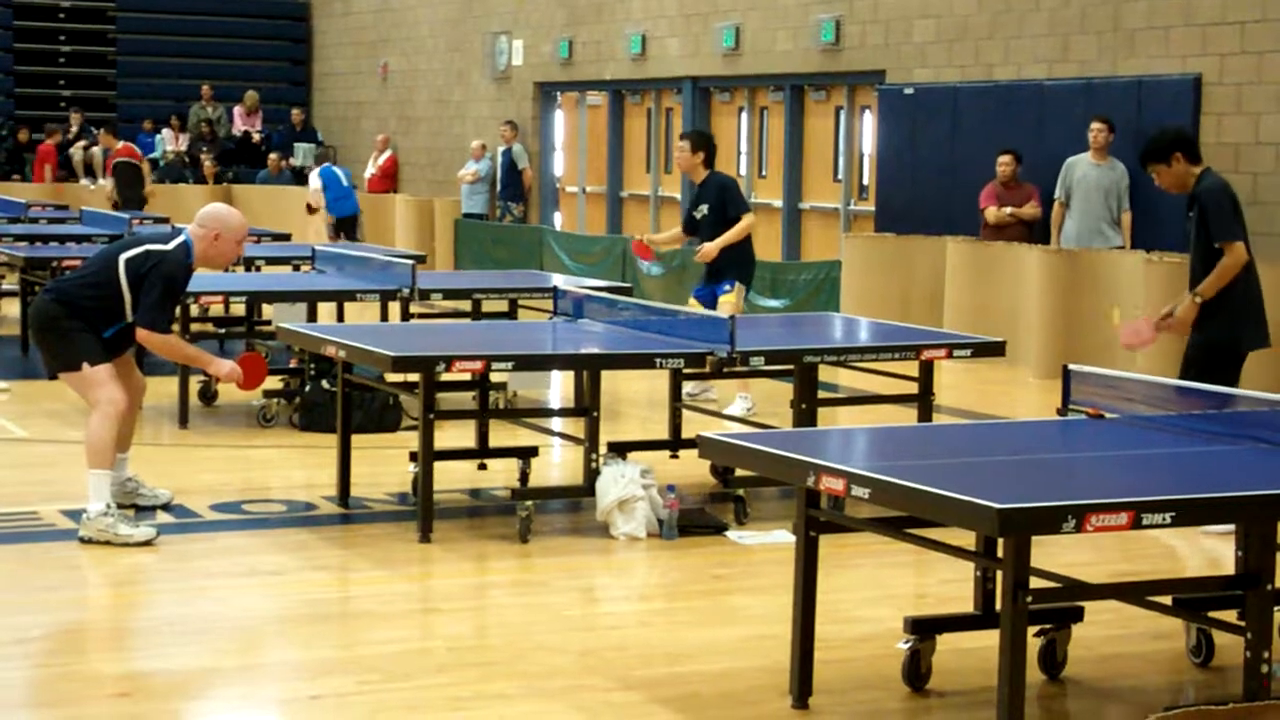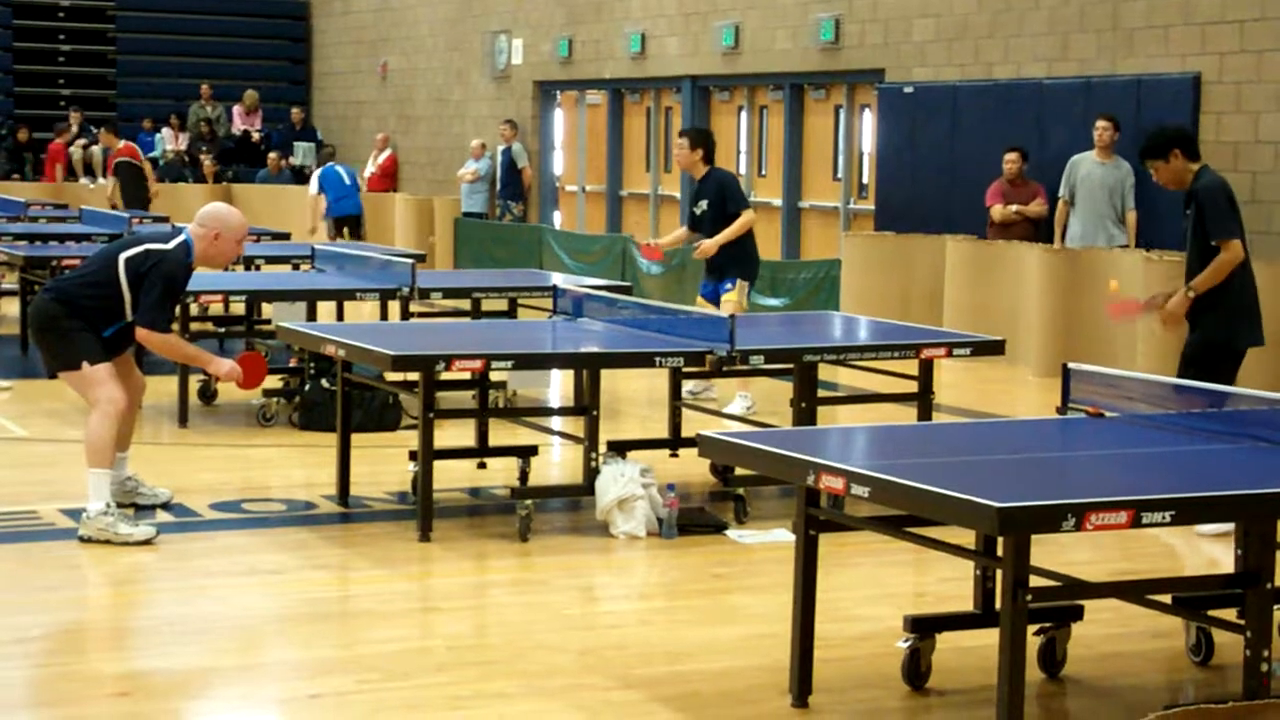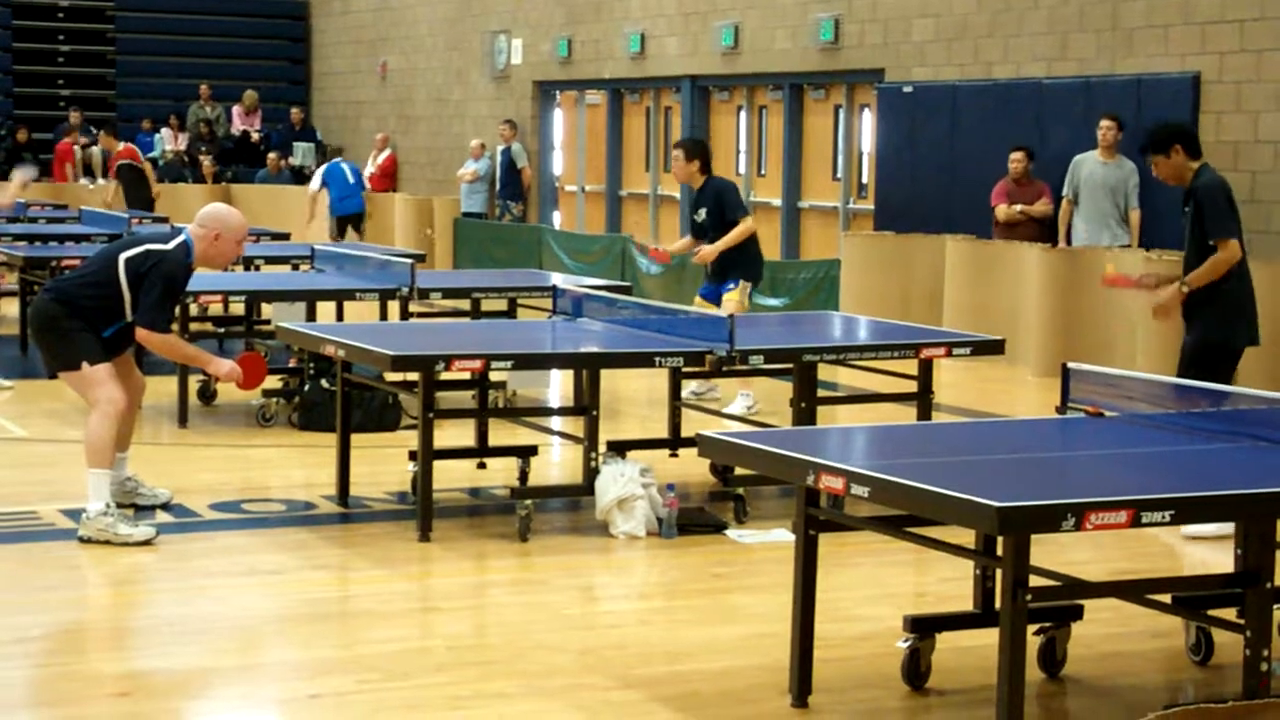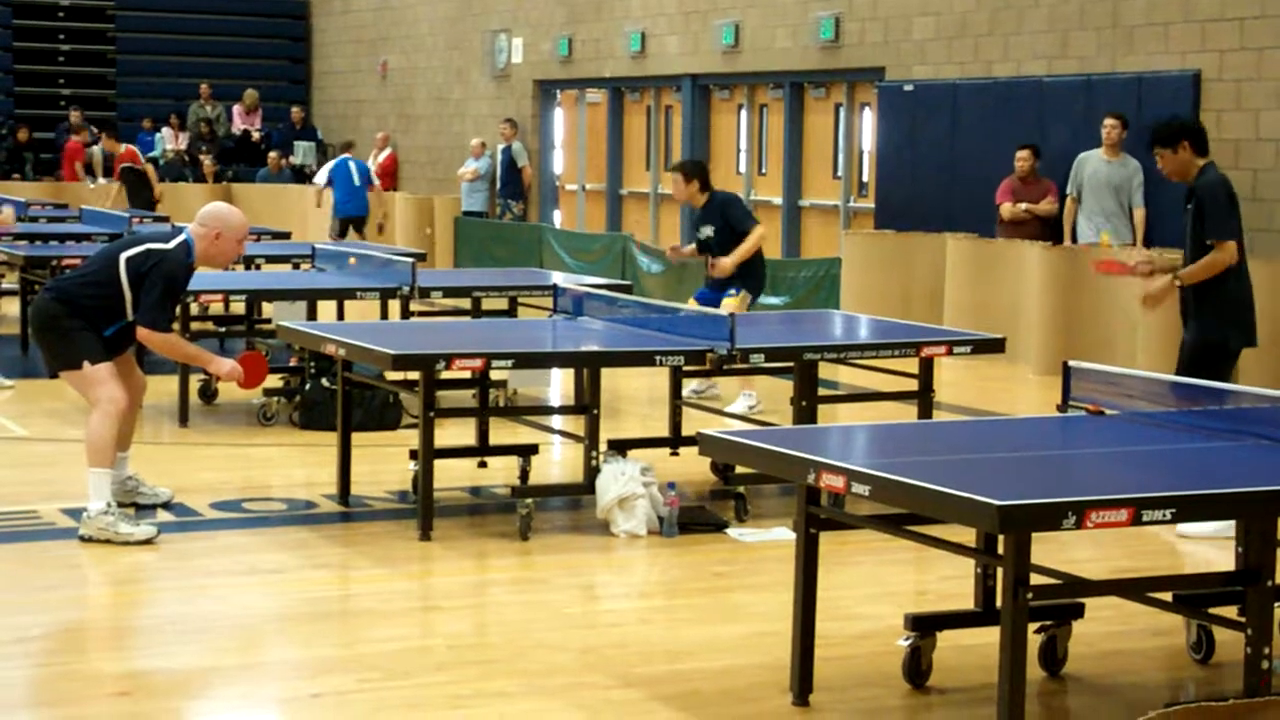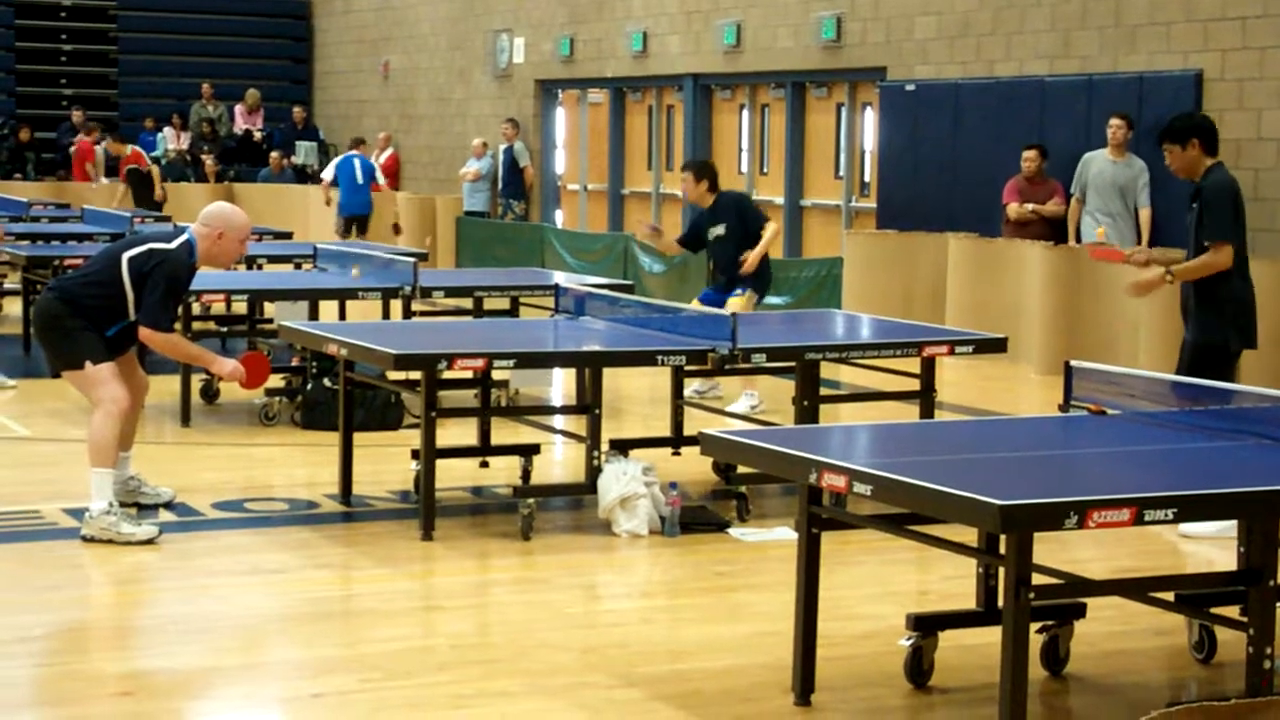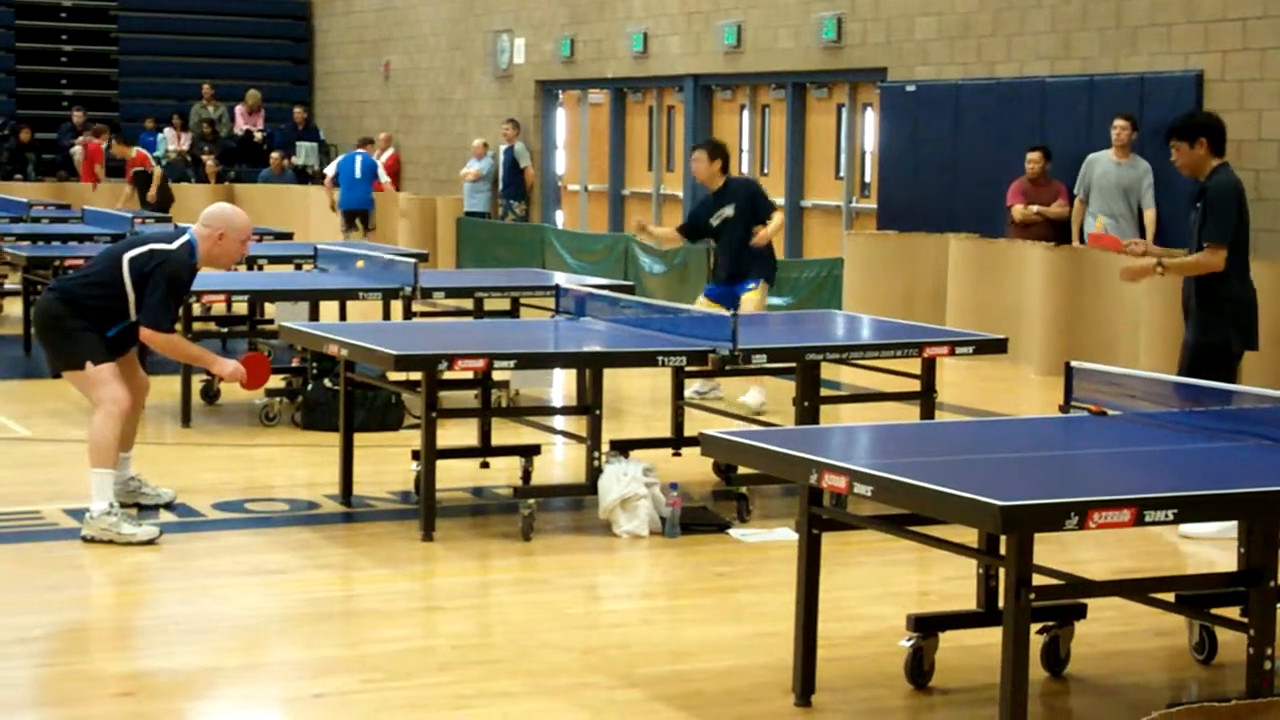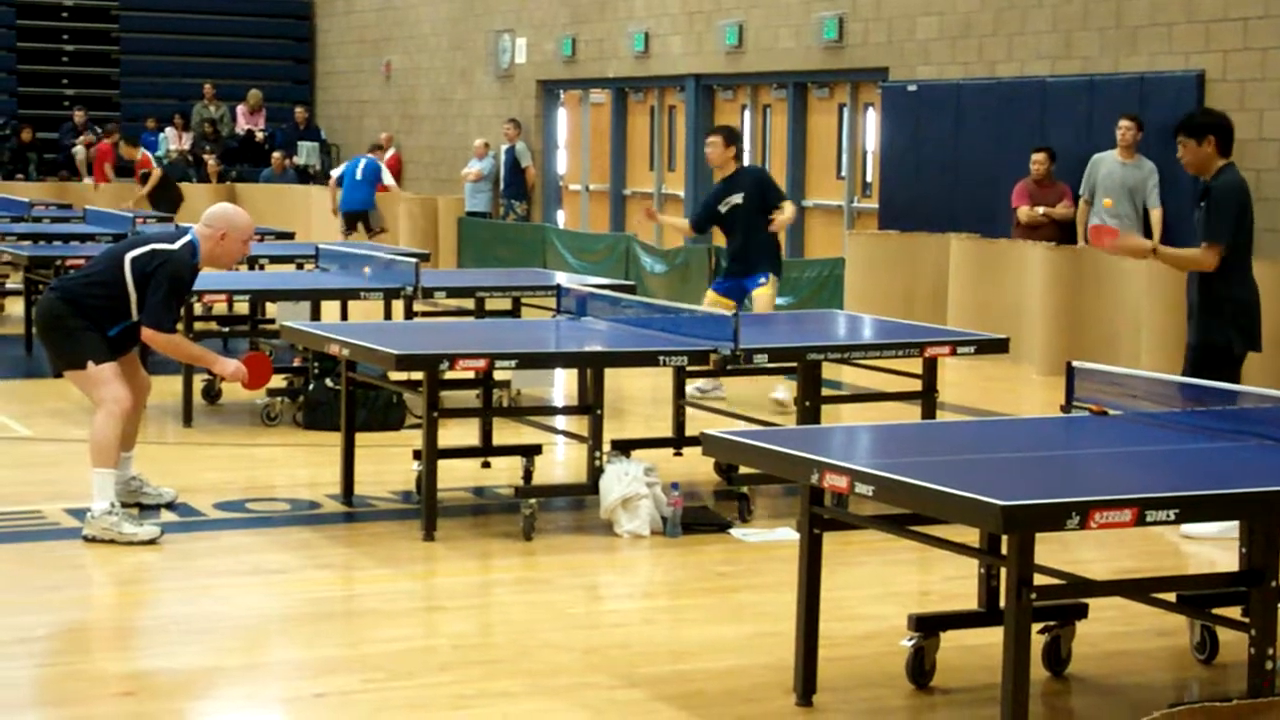
dt=0.1s
person 1, frame 1
left shoulder: (1212, 192)
right shoulder: (1200, 195)
left elbow: (1236, 256)
left wrist: (1192, 302)
right wrist: (1180, 306)
left hip: (1226, 324)
right hip: (1212, 323)
person 1, frame 2
left shoulder: (1210, 189)
right shoulder: (1199, 192)
left elbow: (1233, 253)
left wrist: (1186, 296)
right wrist: (1176, 294)
left hip: (1223, 323)
right hip: (1211, 322)
person 1, frame 3
left shoulder: (1209, 187)
right shoulder: (1198, 191)
left elbow: (1230, 253)
left wrist: (1180, 289)
right wrist: (1168, 281)
left hip: (1220, 322)
right hip: (1208, 321)
person 1, frame 4
left shoulder: (1211, 187)
right shoulder: (1202, 188)
left elbow: (1226, 255)
left wrist: (1172, 282)
right wrist: (1164, 267)
left hip: (1220, 322)
right hip: (1207, 320)
person 1, frame 5
left shoulder: (1218, 187)
right shoulder: (1208, 188)
left elbow: (1222, 258)
left wrist: (1164, 275)
right wrist: (1160, 261)
left hip: (1220, 323)
right hip: (1207, 321)
person 1, frame 6
left shoulder: (1222, 188)
right shoulder: (1212, 188)
left elbow: (1215, 260)
left wrist: (1157, 265)
right wrist: (1159, 257)
left hip: (1221, 322)
right hip: (1209, 320)
person 1, frame 7
left shoulder: (1227, 188)
right shoulder: (1216, 187)
left elbow: (1209, 259)
left wrist: (1151, 250)
right wrist: (1156, 250)
left hip: (1224, 322)
right hip: (1213, 321)
person 2, frame 1
left shoulder: (175, 252)
right shoulder: (170, 263)
left elbow: (147, 327)
right elbow: (150, 335)
right wrist: (210, 363)
left hip: (85, 318)
right hip: (59, 318)
left knee: (132, 390)
right knee: (111, 402)
left ankle: (120, 483)
right ankle: (98, 514)
person 2, frame 2
left shoulder: (175, 251)
right shoulder: (170, 262)
left elbow: (147, 325)
right elbow: (149, 333)
right wrist: (210, 362)
left hip: (83, 317)
right hip: (59, 316)
left knee: (132, 389)
right knee: (110, 401)
left ankle: (119, 482)
right ankle: (98, 513)
person 2, frame 3
left shoulder: (175, 251)
right shoulder: (170, 262)
left elbow: (147, 325)
right elbow: (149, 333)
right wrist: (209, 362)
left hip: (84, 317)
right hip: (60, 317)
left knee: (132, 389)
right knee: (110, 401)
left ankle: (119, 482)
right ankle: (98, 514)
person 2, frame 4
left shoulder: (176, 250)
right shoulder: (170, 262)
left elbow: (148, 325)
right elbow: (150, 333)
right wrist: (212, 362)
left hip: (85, 316)
right hip: (60, 317)
left knee: (133, 388)
right knee: (111, 401)
left ankle: (120, 482)
right ankle: (98, 513)
person 2, frame 5
left shoulder: (178, 250)
right shoulder: (172, 262)
left elbow: (151, 325)
right elbow: (153, 333)
right wrist: (213, 362)
left hip: (87, 316)
right hip: (63, 316)
left knee: (135, 388)
right knee: (113, 401)
left ankle: (122, 481)
right ankle: (101, 513)
person 2, frame 6
left shoulder: (179, 251)
right shoulder: (174, 263)
left elbow: (150, 326)
right elbow: (153, 334)
right wrist: (214, 363)
left hip: (87, 316)
right hip: (63, 317)
left knee: (136, 389)
right knee: (114, 401)
left ankle: (122, 482)
right ankle: (101, 514)
person 2, frame 7
left shoulder: (181, 251)
right shoulder: (175, 263)
right elbow: (155, 334)
right wrist: (216, 362)
left hip: (89, 316)
right hip: (66, 316)
left knee: (137, 388)
right knee: (115, 400)
left ankle: (124, 482)
right ankle: (102, 513)
person 3, frame 1
left shoulder: (723, 184)
right shoulder: (697, 195)
left elbow: (749, 220)
right elbow: (685, 232)
left wrist: (718, 244)
right wrist: (652, 240)
left hip: (735, 270)
right hip: (713, 272)
left ankle: (744, 398)
right ankle: (702, 385)
person 3, frame 2
left shoulder: (724, 180)
right shoulder: (698, 190)
left elbow: (748, 217)
right elbow: (690, 229)
left wrist: (715, 241)
right wrist: (660, 243)
left hip: (738, 266)
right hip: (715, 269)
left ankle: (744, 397)
right ankle: (703, 384)
person 3, frame 3
left shoulder: (722, 189)
right shoulder: (698, 198)
left elbow: (748, 224)
right elbow: (697, 237)
left wrist: (716, 248)
right wrist: (669, 250)
left hip: (742, 268)
right hip: (718, 272)
left ankle: (746, 396)
right ankle: (706, 384)
person 3, frame 4
left shoulder: (727, 203)
right shoulder: (699, 216)
left elbow: (758, 232)
right elbow: (701, 248)
left wrist: (732, 260)
right wrist: (679, 251)
left hip: (745, 280)
right hip: (719, 281)
left ankle: (749, 396)
right ankle: (705, 382)
person 3, frame 5
left shoulder: (735, 201)
right shoulder: (700, 219)
left elbow: (772, 226)
right elbow: (679, 247)
left wrist: (758, 252)
right wrist: (657, 238)
left hip: (750, 280)
right hip: (722, 282)
left ankle: (751, 396)
right ankle: (708, 382)
person 3, frame 6
left shoulder: (746, 188)
right shoulder: (704, 206)
left elbow: (777, 215)
right elbow: (679, 236)
left wrist: (770, 230)
right wrist: (648, 230)
left hip: (755, 271)
right hip: (725, 275)
left ankle: (757, 390)
right ankle: (709, 383)
person 3, frame 7
left shoulder: (756, 176)
right shoulder: (716, 194)
left elbow: (786, 205)
right elbow: (692, 228)
left wrist: (786, 217)
right wrist: (659, 218)
left hip: (763, 265)
right hip: (734, 268)
left ankle: (780, 386)
right ankle: (712, 382)
